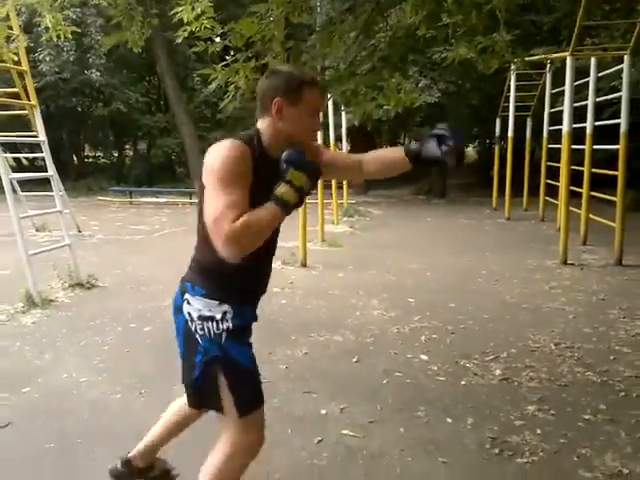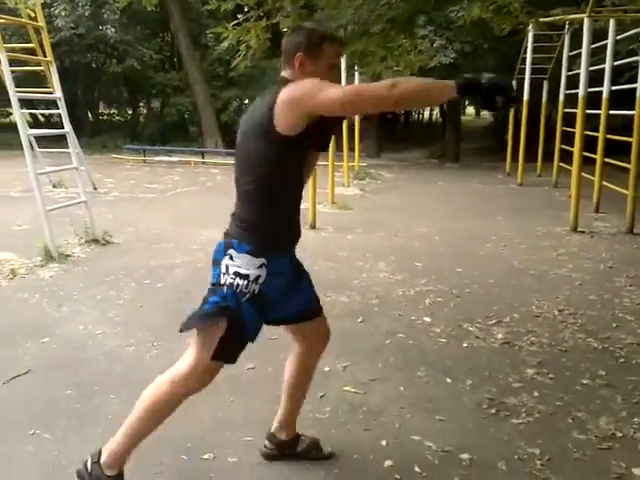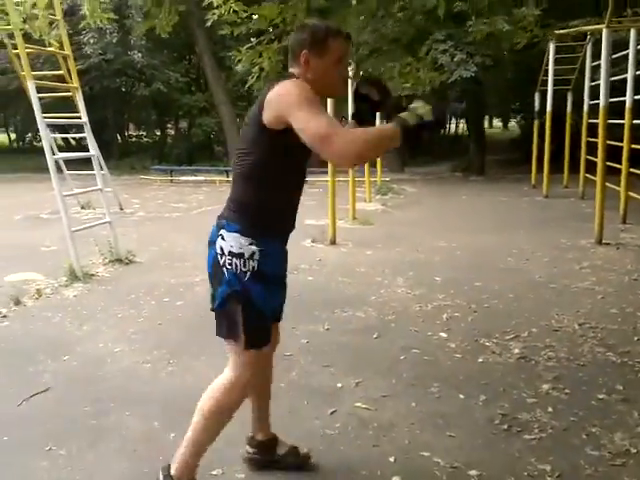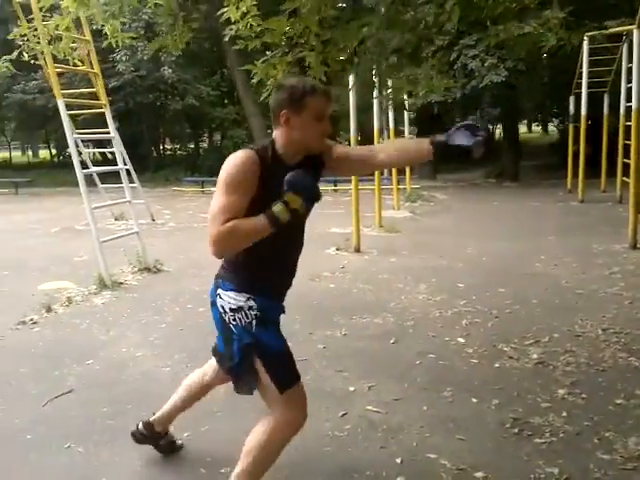
dt=0.3s
person 1, frame 1
left shoulder: (290, 149)
right shoulder: (229, 156)
left elbow: (361, 165)
right elbow: (231, 245)
left wrist: (419, 152)
right wrist: (288, 194)
left hip: (235, 303)
right hip: (210, 308)
left knee: (208, 397)
right knee: (247, 435)
person 1, frame 2
left shoulder: (284, 109)
right shoulder: (297, 97)
right elbow: (387, 95)
left wrist: (322, 133)
right wrist: (465, 86)
left hip: (275, 255)
right hip: (249, 260)
left knee: (314, 337)
right knee: (196, 371)
left ankle: (282, 436)
person 1, frame 3
left shoulder: (302, 101)
right shoulder: (290, 94)
left elbow: (345, 145)
right elbow: (345, 153)
right wrist: (408, 122)
left hip: (265, 244)
right hip: (240, 246)
left knee: (264, 343)
right knee: (248, 370)
left ankle: (262, 441)
person 1, frame 4
left shoulder: (316, 156)
right shoulder: (245, 163)
left elbow: (379, 156)
right elbow: (219, 242)
left wrist: (442, 143)
right wrist: (283, 210)
left hip: (264, 297)
right hip: (242, 299)
left knee: (221, 371)
right knee: (289, 412)
left ankle: (154, 426)
